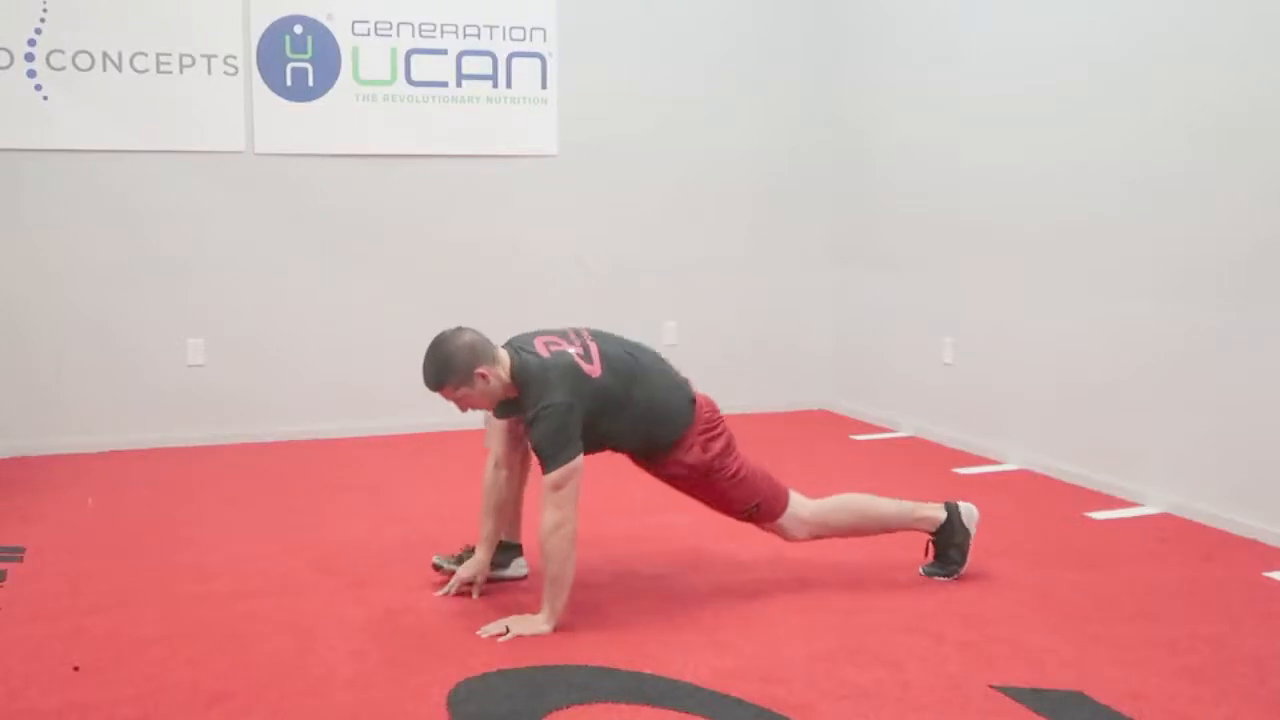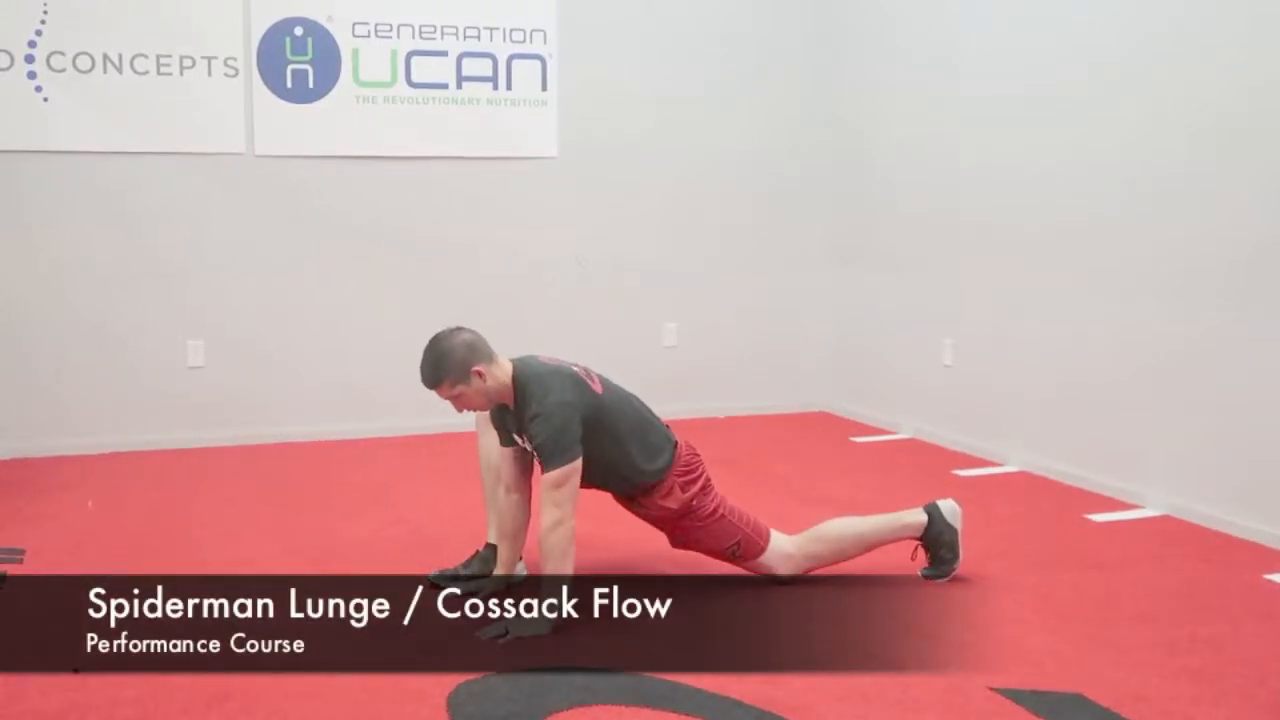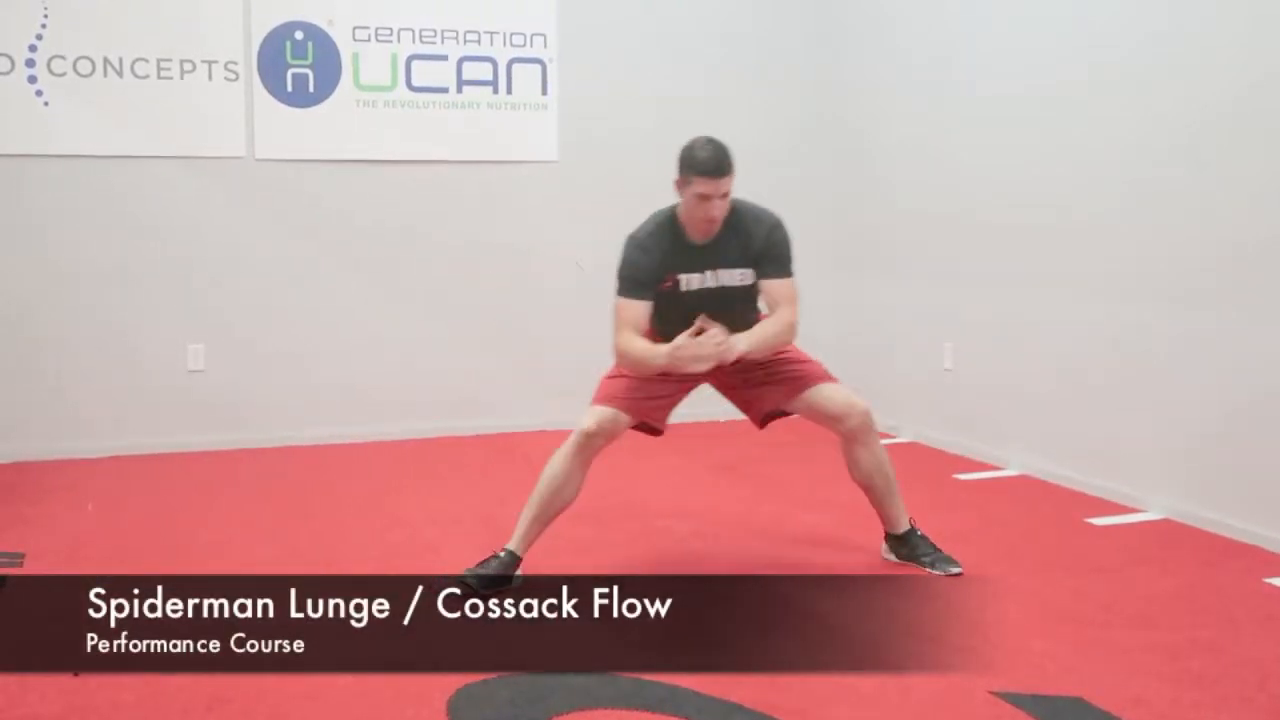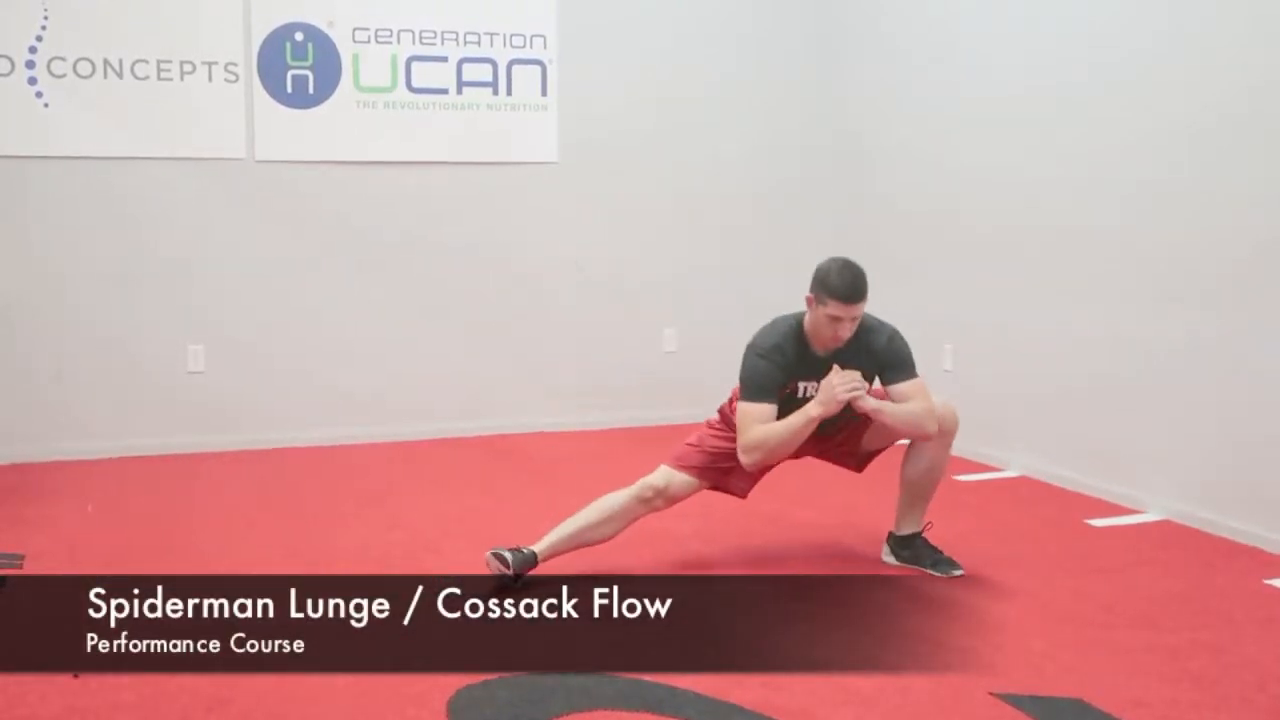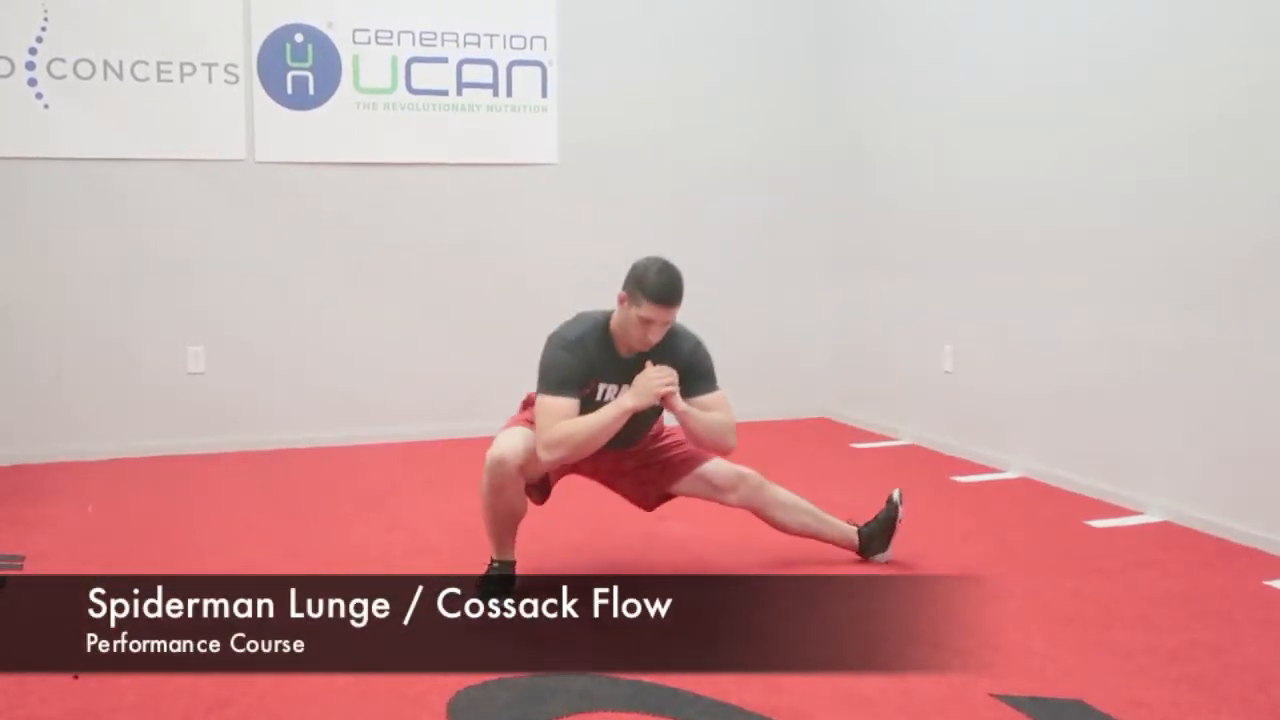
dt=1s
person 1, frame 1
left shoulder: (551, 399)
right shoulder: (512, 362)
left elbow: (559, 515)
right elbow: (503, 462)
left wrist: (547, 617)
right wrist: (481, 556)
left hip: (683, 437)
right hip: (648, 400)
left knee: (799, 523)
right knee: (507, 432)
left ankle: (943, 518)
right ankle: (506, 551)
person 1, frame 2
left shoulder: (549, 406)
right shoulder: (508, 390)
left elbow: (557, 520)
right elbow: (512, 488)
right wrist: (500, 576)
left hip: (665, 484)
right hip: (629, 467)
left knee: (787, 558)
right knee: (488, 438)
left ankle: (928, 520)
right ankle: (491, 556)
person 1, frame 3
left shoulder: (762, 230)
right shoulder: (645, 244)
left elbow: (784, 321)
right elbow: (627, 343)
left wrist: (738, 344)
right wrist: (672, 357)
left hip: (749, 344)
right hip: (664, 349)
left knee: (854, 415)
right knee: (589, 433)
left ankle: (902, 536)
right ankle: (512, 557)
person 1, frame 4
left shoulder: (881, 341)
right shoulder: (770, 348)
left elbow: (925, 421)
right elbow: (751, 452)
left wrist: (870, 403)
right wrist: (818, 407)
left hip: (839, 422)
right hip: (759, 426)
left knee: (943, 421)
right knee: (655, 490)
left ankle: (905, 540)
right ankle: (530, 555)
person 1, frame 5
left shoulder: (685, 349)
right shoulder: (570, 345)
left elbow: (726, 438)
right elbow: (553, 447)
left wrist: (678, 406)
right wrist: (630, 401)
left hip: (635, 443)
right hip: (559, 433)
left knee: (744, 485)
right knee: (504, 458)
left ankle: (861, 540)
right ankle: (502, 567)
